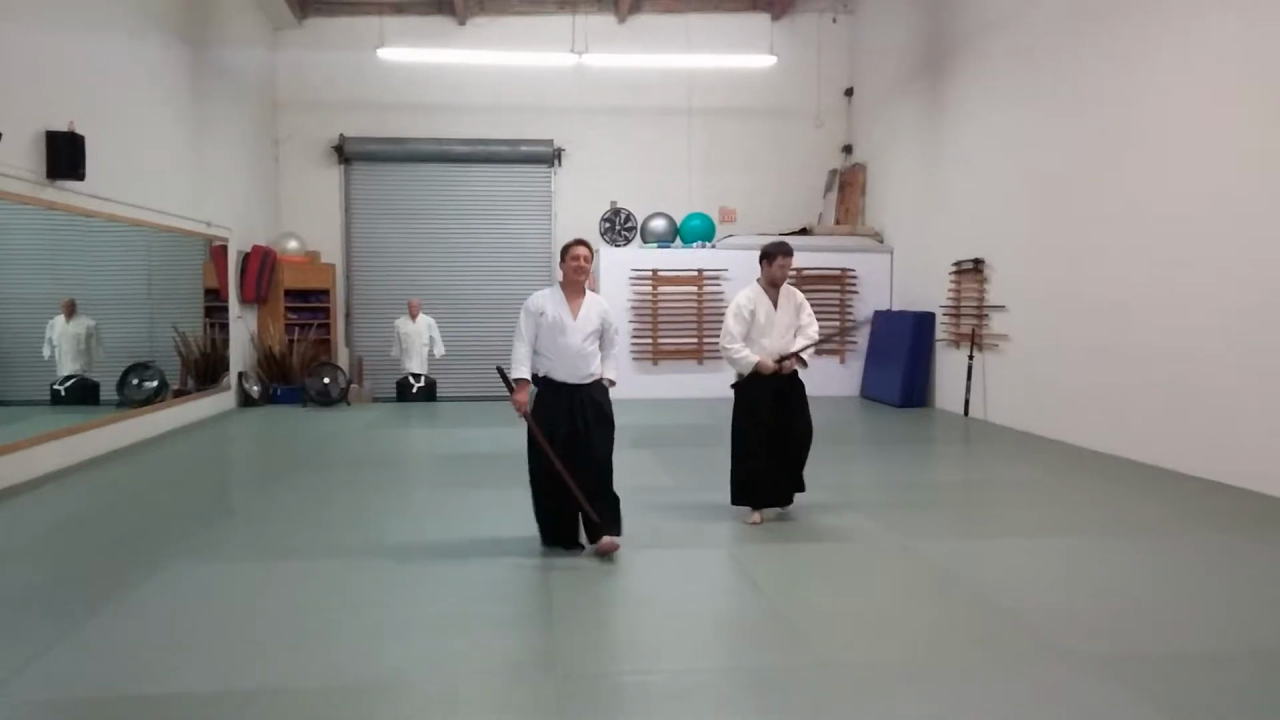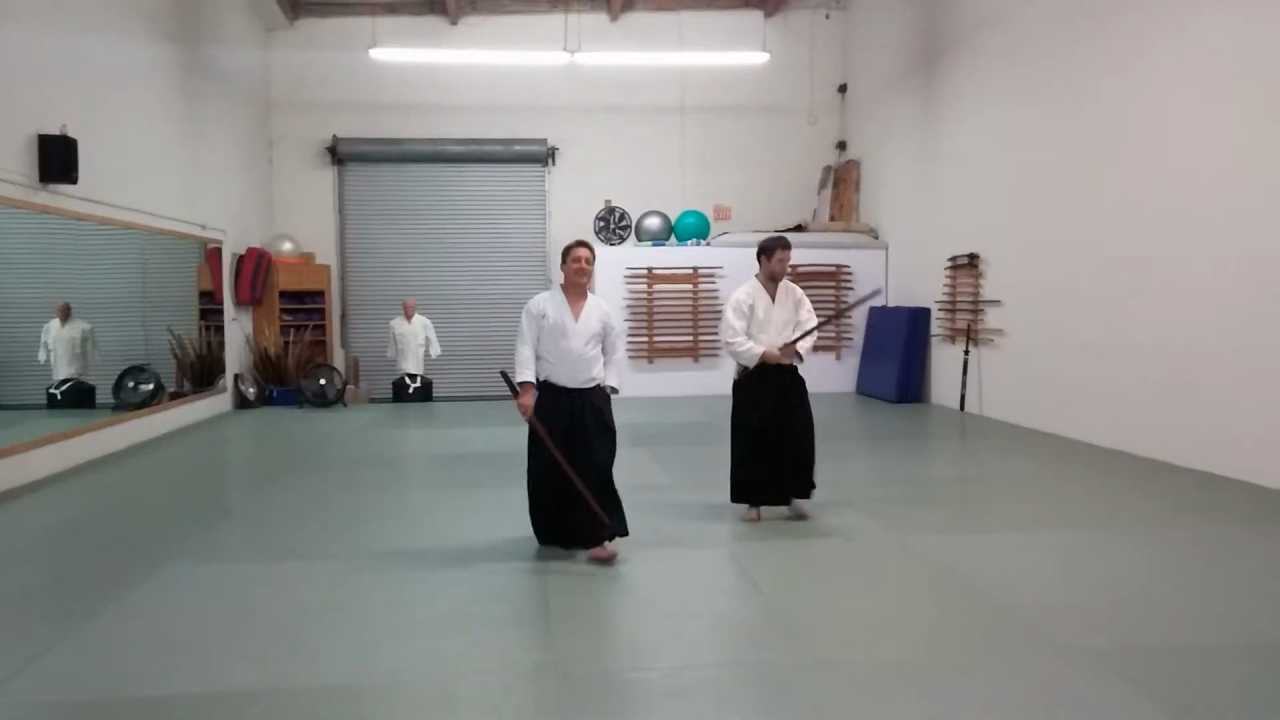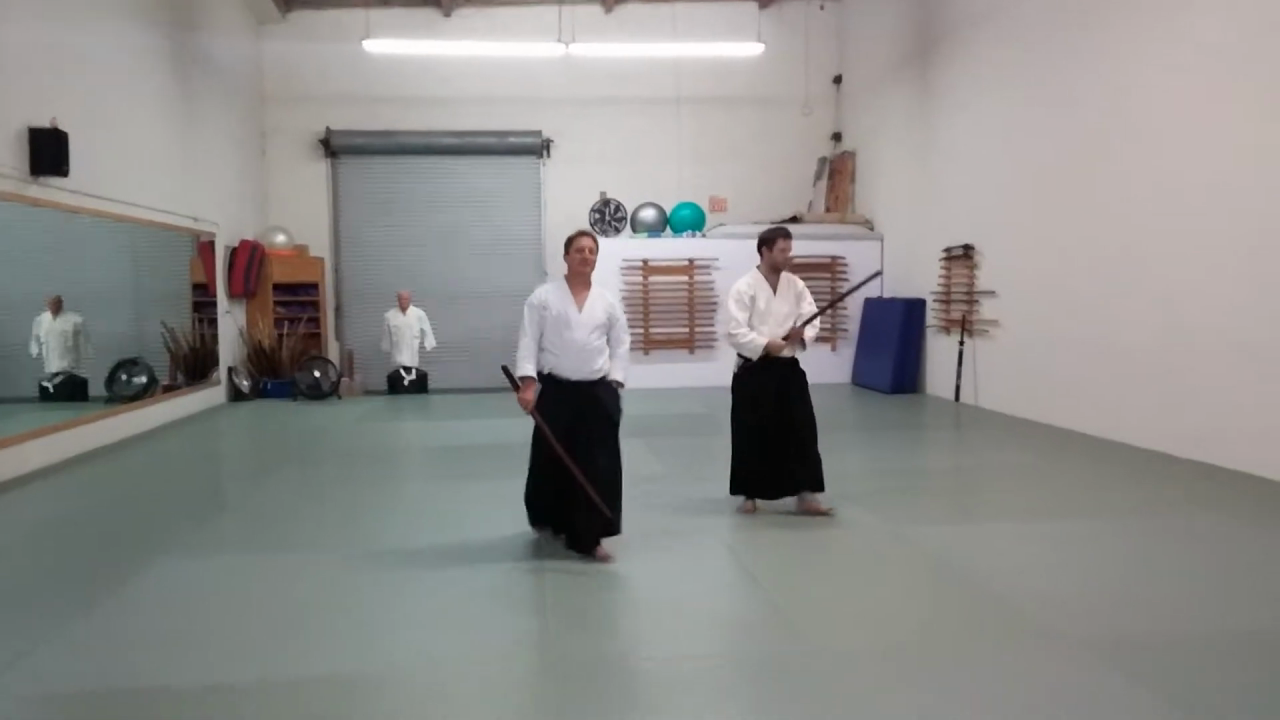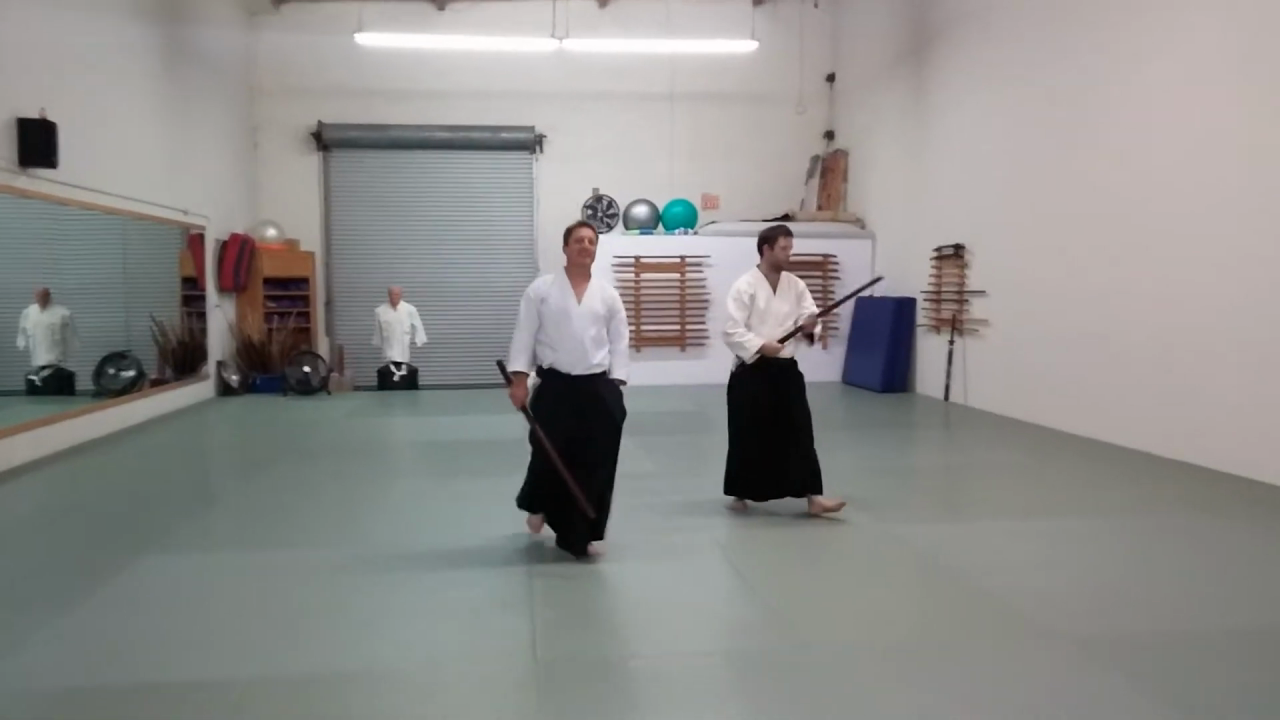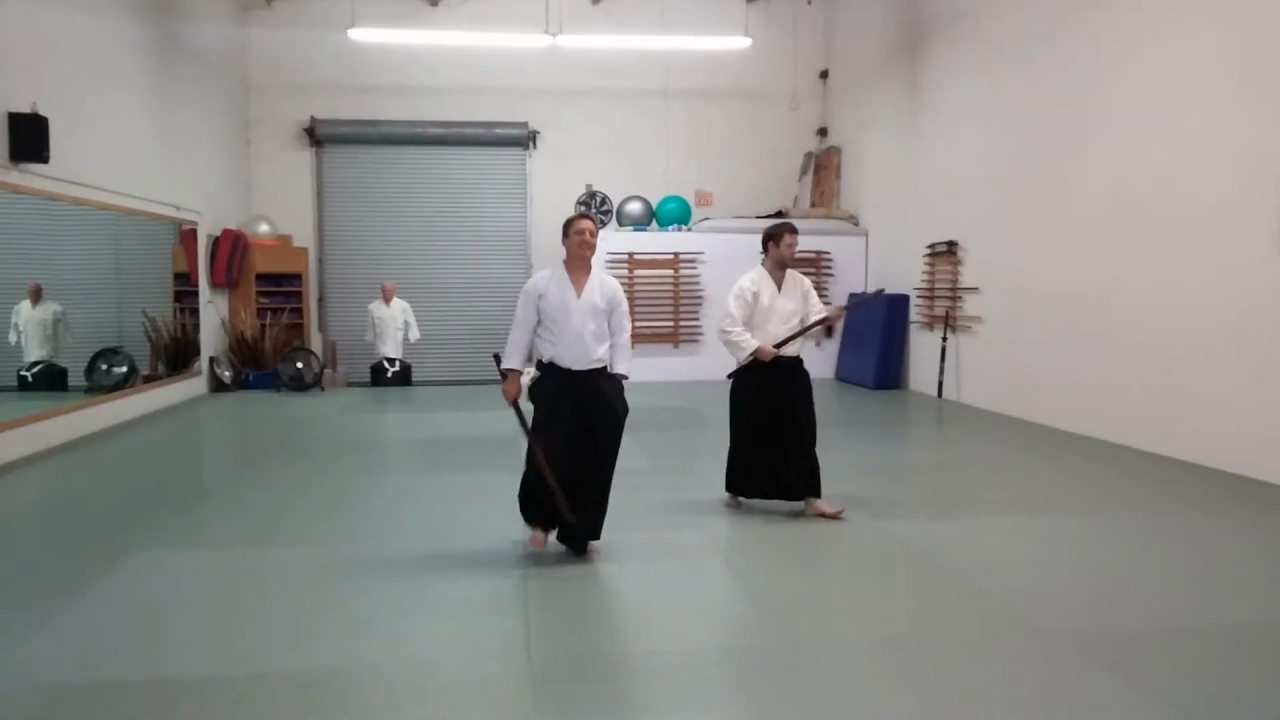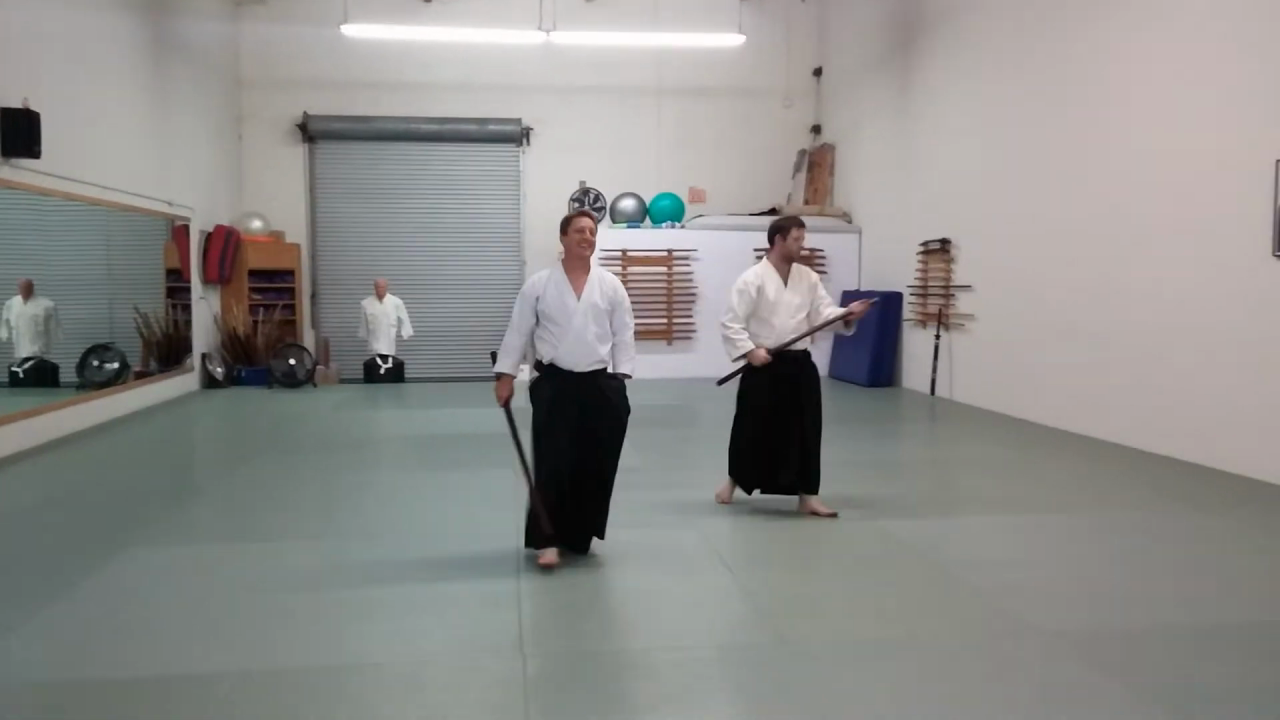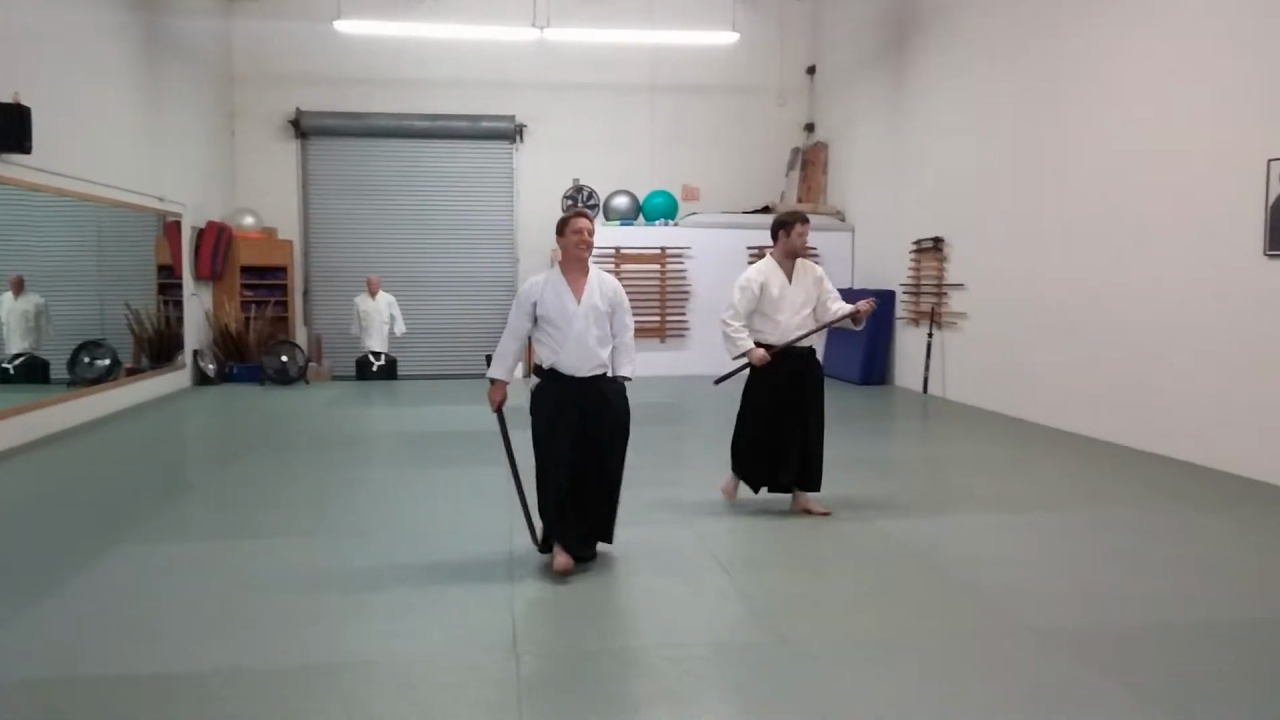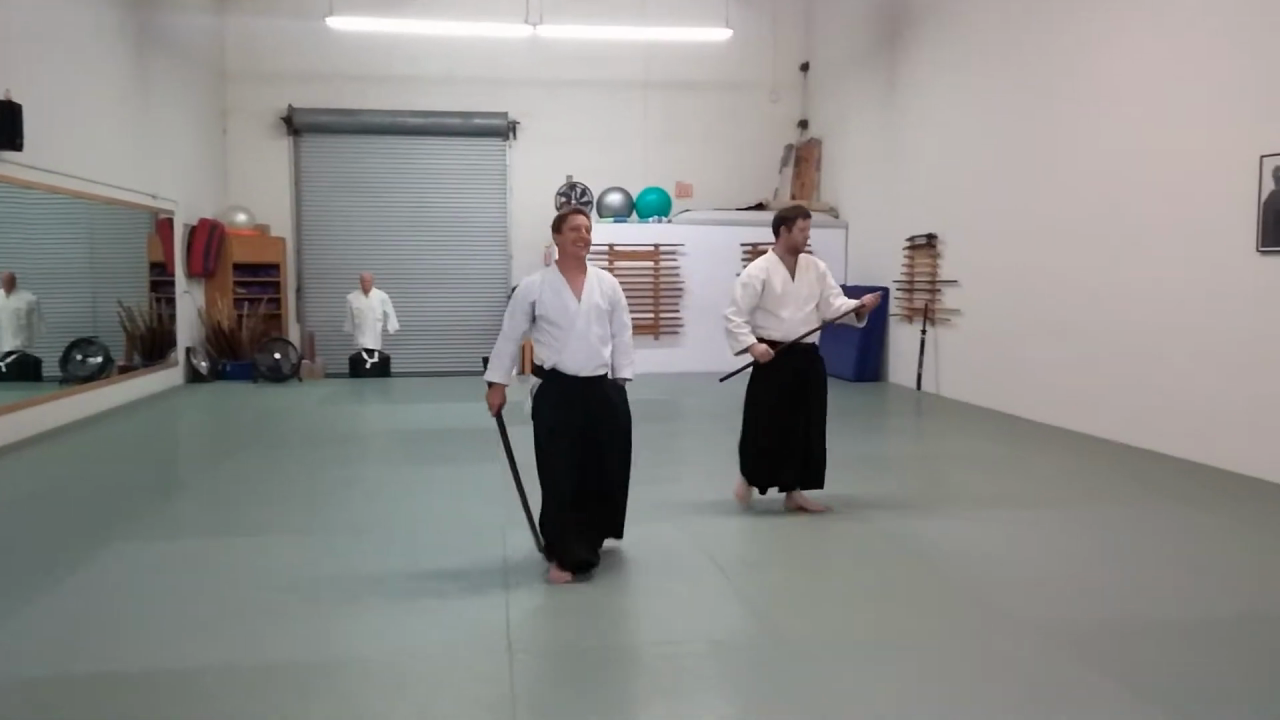
dt=0.1s
person 1, frame 1
left shoulder: (600, 307)
right shoulder: (538, 302)
left elbow: (610, 347)
right elbow: (522, 345)
left wrist: (606, 379)
right wrist: (522, 386)
left hip: (590, 394)
right hip: (550, 394)
left knee: (596, 463)
right knee: (550, 467)
left ankle: (601, 531)
right ankle: (558, 533)
person 1, frame 2
left shoulder: (601, 310)
right shoulder: (539, 305)
left elbow: (613, 352)
right elbow: (525, 348)
left wrist: (608, 386)
right wrist: (526, 389)
left hip: (591, 399)
right hip: (551, 398)
left knee: (597, 467)
right knee: (549, 470)
left ankle: (600, 538)
right ankle: (555, 533)
person 1, frame 3
left shoulder: (607, 301)
right shoulder: (543, 296)
left elbow: (619, 346)
right elbow: (528, 341)
left wrist: (614, 384)
right wrist: (527, 383)
left hip: (596, 392)
right hip: (555, 390)
left knee: (600, 465)
right knee: (549, 458)
left ankle: (591, 537)
right ankle: (550, 518)
person 1, frame 4
left shoulder: (607, 294)
right shoulder: (541, 289)
left elbow: (619, 340)
right elbow: (524, 335)
left wrist: (616, 382)
right wrist: (519, 378)
left hip: (597, 388)
right hip: (555, 386)
left knee: (595, 464)
right knee: (549, 458)
left ankle: (581, 536)
right ankle: (539, 506)
person 1, frame 5
left shoulder: (610, 287)
right shoulder: (541, 283)
left elbow: (621, 335)
right elbow: (522, 329)
left wrist: (617, 378)
right wrist: (512, 374)
left hip: (597, 384)
right hip: (555, 382)
left knee: (595, 462)
right knee: (551, 457)
left ankle: (579, 533)
right ankle: (541, 519)
person 1, frame 6
left shoulder: (611, 285)
right shoulder: (539, 284)
left elbow: (623, 334)
right elbow: (518, 332)
left wrist: (620, 378)
right wrist: (505, 376)
left hip: (599, 384)
right hip: (555, 384)
left knee: (597, 464)
right knee: (553, 462)
left ankle: (577, 533)
right ankle: (546, 539)
person 1, frame 7
left shoulder: (610, 286)
right shoulder: (537, 287)
left elbow: (624, 336)
right elbow: (514, 335)
left wrist: (620, 380)
right wrist: (499, 380)
left hip: (599, 389)
right hip: (555, 390)
left knee: (602, 469)
right knee: (558, 471)
left ankle: (581, 537)
right ankle: (562, 545)
person 1, frame 8
left shoulder: (608, 284)
right shoulder: (534, 287)
left elbow: (622, 335)
right elbow: (510, 336)
left wrist: (621, 381)
right wrist: (497, 383)
left hip: (600, 390)
right hip: (556, 391)
left knee: (607, 470)
right knee: (560, 475)
left ankle: (585, 540)
right ankle: (564, 556)
person 2, frame 1
left shoulder: (795, 297)
right shoulder: (744, 300)
left elbow: (809, 330)
right elbow: (729, 344)
left wrist: (798, 356)
right wrist: (757, 363)
left hip: (788, 380)
right hip: (755, 382)
left knee: (797, 439)
right knee: (753, 445)
left ankle: (782, 492)
right ankle: (757, 505)
person 2, frame 2
left shoulder: (794, 293)
right shoulder: (743, 296)
left elbow: (808, 327)
right elbow: (731, 339)
left wrist: (795, 349)
right wrist: (762, 353)
left hip: (788, 377)
right hip: (755, 378)
left knee: (799, 436)
right knee: (753, 442)
left ankle: (794, 494)
right ankle: (754, 502)
person 2, frame 3
left shoulder: (795, 285)
right shoulder: (745, 287)
left elbow: (810, 319)
right elbow: (735, 331)
left wrist: (800, 335)
right wrist: (766, 344)
left hip: (788, 369)
right hip: (755, 371)
left knee: (802, 431)
right knee: (753, 435)
left ankle: (805, 493)
right ankle: (749, 494)
person 2, frame 4
left shoulder: (795, 286)
right shoulder: (744, 286)
left elbow: (811, 318)
right elbow: (732, 331)
left wrist: (810, 328)
right wrist: (760, 346)
left hip: (786, 371)
right hip: (752, 373)
left knee: (798, 432)
right knee: (749, 436)
left ankle: (813, 497)
right ankle: (741, 493)
person 2, frame 5
left shoulder: (802, 284)
right shoulder: (749, 284)
left elbow: (812, 319)
right elbow: (731, 328)
left wrist: (827, 319)
right wrist: (755, 348)
left hip: (792, 370)
right hip: (756, 372)
left knee: (801, 434)
right knee: (749, 434)
left ankle: (810, 498)
right ankle: (735, 490)
person 2, frame 6
left shoulder: (808, 277)
right shoulder: (752, 279)
left elbow: (824, 313)
right elbow: (731, 323)
left wrist: (847, 315)
right wrist: (749, 351)
left hip: (800, 365)
right hip: (764, 367)
left knee: (805, 430)
right knee: (752, 429)
left ankle: (807, 495)
right ankle: (735, 479)
person 2, frame 7
left shoulder: (814, 273)
right shoulder: (756, 275)
left elbow: (829, 309)
right elbow: (732, 319)
left wrist: (854, 312)
right wrist: (749, 350)
left hip: (805, 362)
right hip: (769, 362)
left knee: (807, 430)
right knee: (758, 425)
left ankle: (800, 493)
right ankle: (739, 473)
person 2, frame 8
left shoulder: (816, 268)
right shoulder: (758, 271)
left elbow: (832, 305)
right elbow: (734, 315)
left wrist: (859, 307)
right wrist: (751, 345)
left hip: (808, 358)
right hip: (772, 358)
left knee: (808, 426)
right knee: (765, 425)
left ankle: (794, 490)
right ankle: (748, 478)
